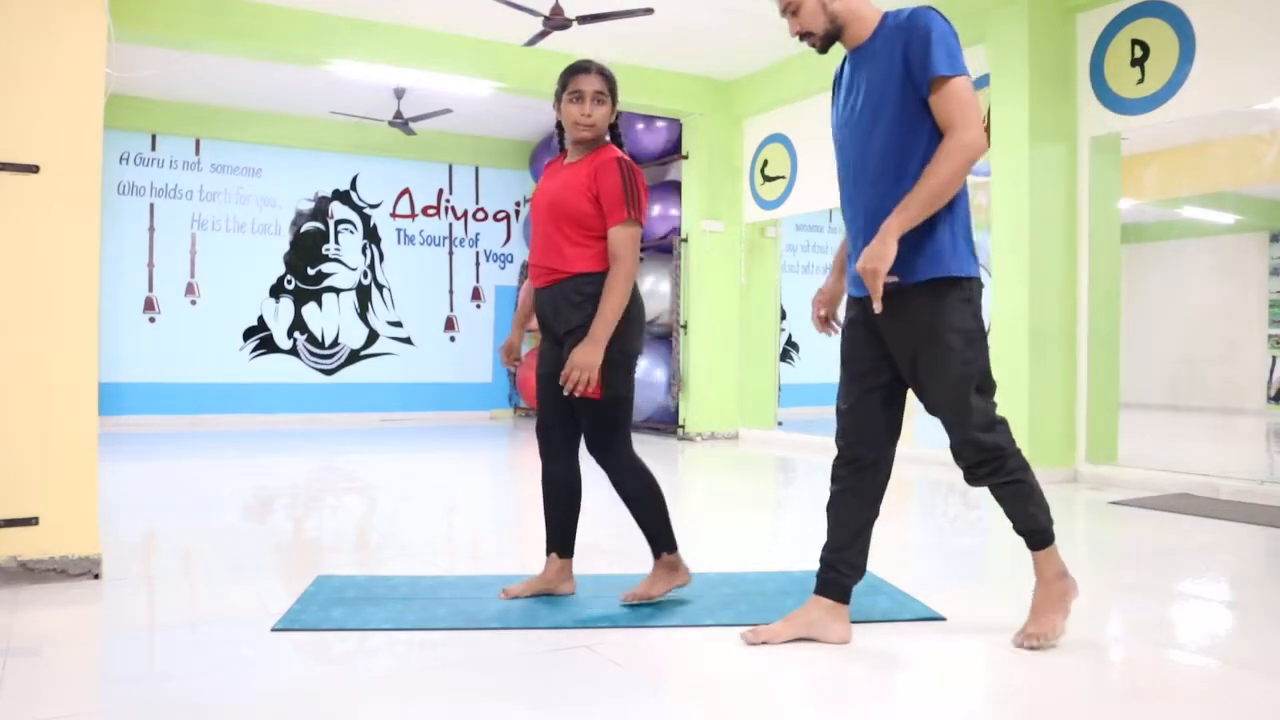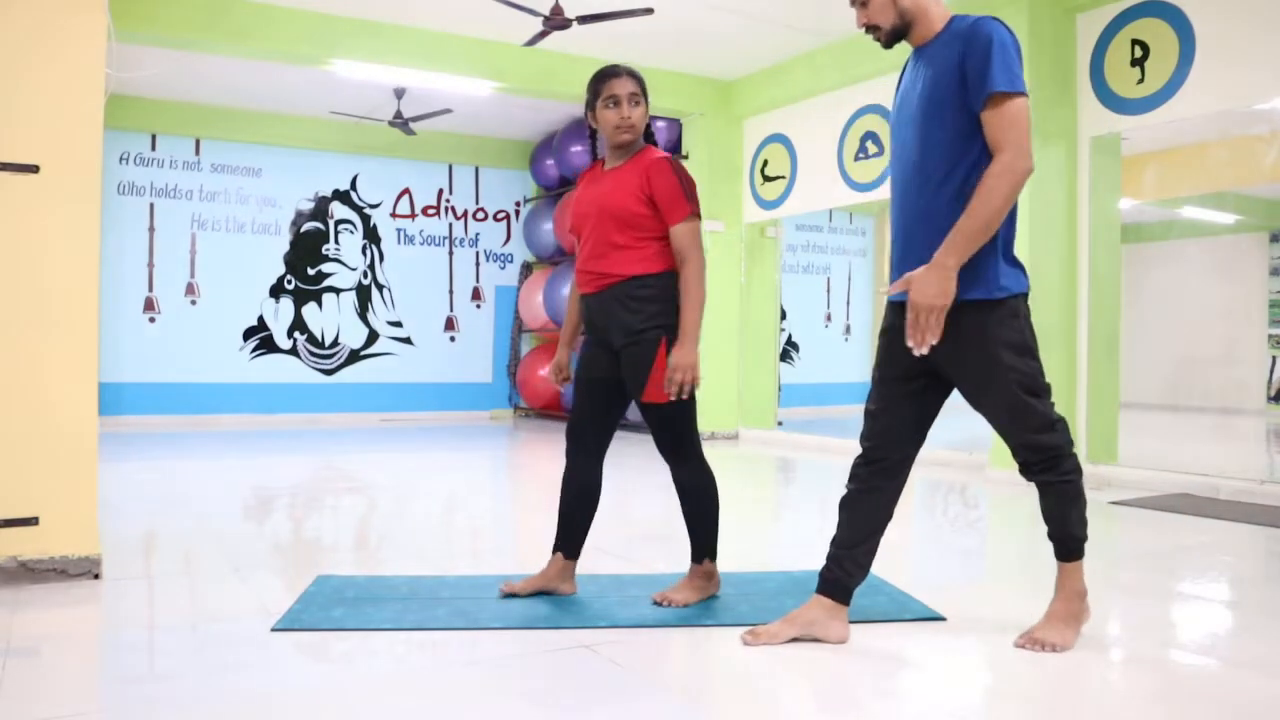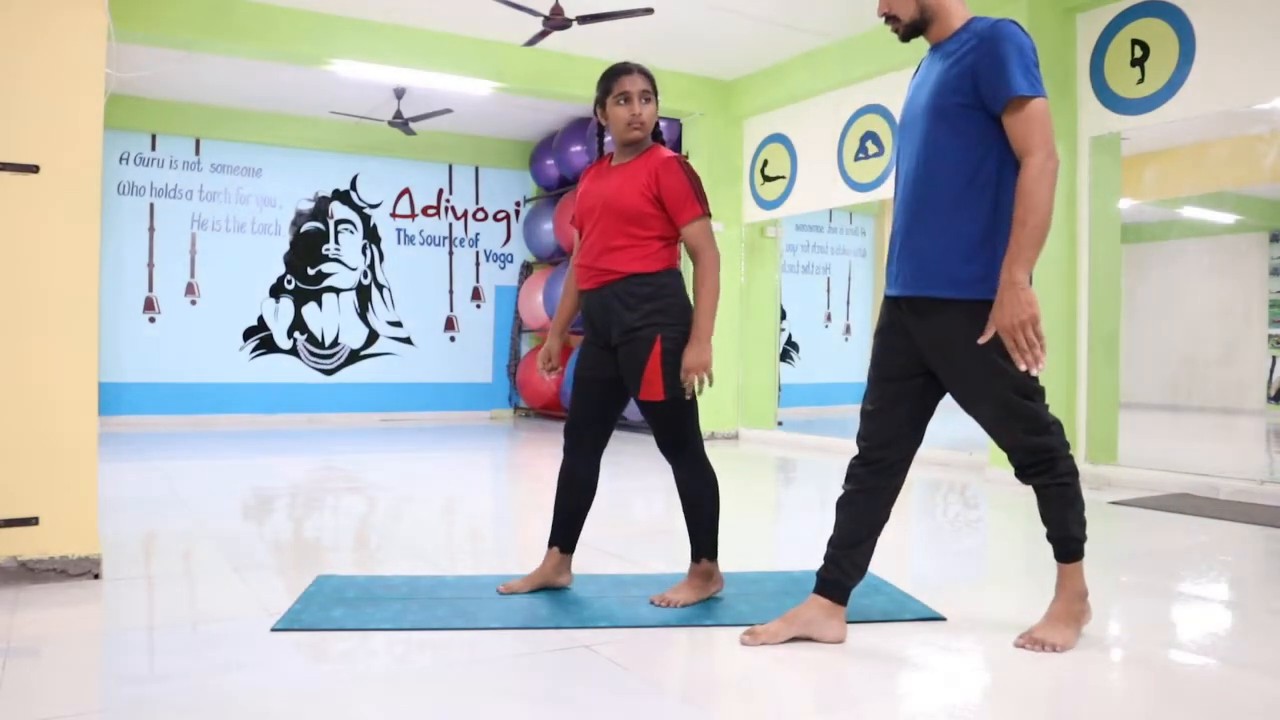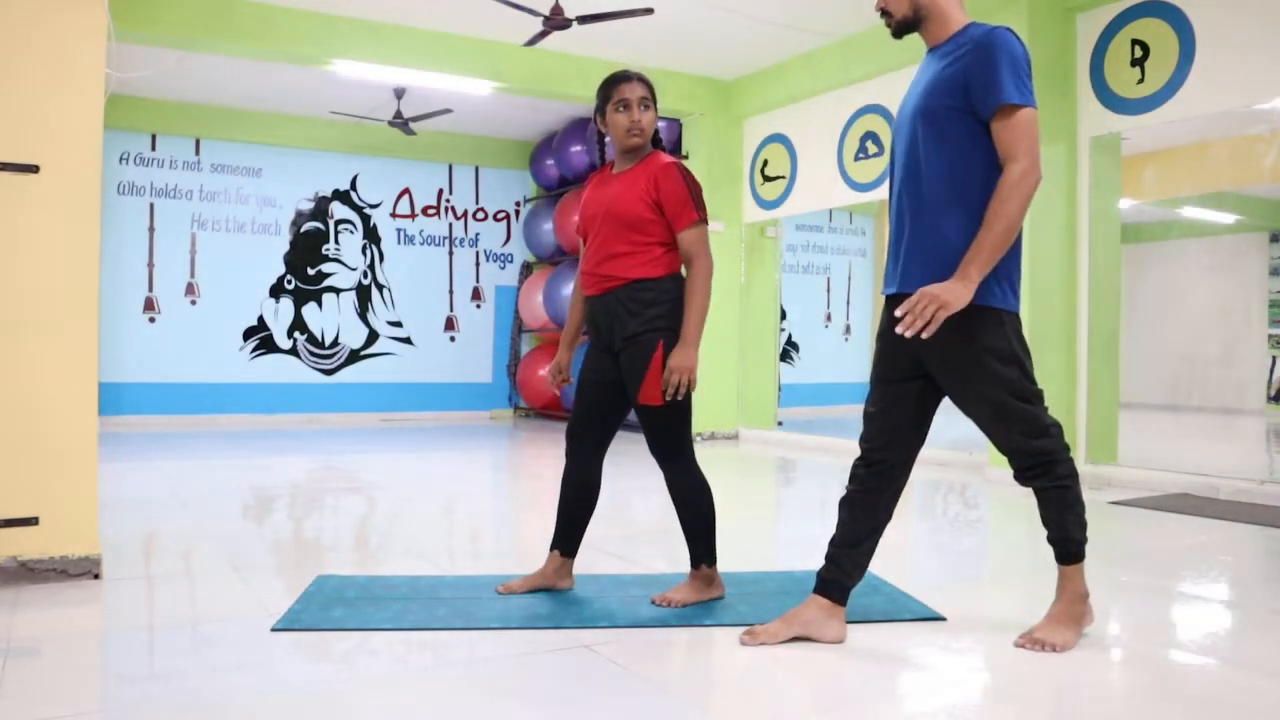
dt=0.5s
person 1, frame 1
right shoulder: (845, 74)
left elbow: (967, 138)
left wrist: (889, 237)
right wrist: (836, 277)
left hip: (932, 280)
right hip: (874, 293)
left knee: (975, 436)
right knee: (858, 448)
left ankle: (1051, 573)
right ankle: (830, 604)
person 1, frame 2
right shoulder: (913, 68)
left elbow: (1013, 161)
left wrist: (945, 267)
left hip: (980, 296)
right hip: (913, 299)
left knee: (1039, 443)
right knee: (881, 451)
left ankle: (1071, 593)
right ankle: (830, 604)
person 1, frame 3
right shoulder: (929, 66)
left elbow: (1039, 162)
left wrist: (1015, 281)
left hip: (974, 300)
right hip: (907, 299)
left knee: (1035, 446)
right knee: (877, 453)
left ankle: (1071, 594)
right ankle: (827, 604)
person 1, frame 4
right shoulder: (931, 67)
left elbow: (1022, 171)
left wrist: (964, 279)
left hip: (970, 304)
right hip: (909, 301)
left knee: (1034, 448)
right knee: (879, 456)
left ankle: (1073, 596)
right ankle: (827, 605)
person 2, frame 1
left shoulder: (615, 168)
right shoulder: (551, 171)
left elbow: (623, 263)
left wrist: (596, 343)
right wrist: (520, 326)
left hip: (601, 315)
right hip: (557, 319)
left knee: (609, 446)
right knee: (554, 445)
left ankle: (668, 563)
right ankle: (558, 569)
person 2, frame 2
left shoulder: (660, 169)
right shoulder: (588, 182)
left elbow: (690, 259)
left wrist: (687, 341)
right wrist: (565, 341)
left hip: (651, 317)
right hip: (603, 325)
left knee: (678, 446)
right knee: (582, 444)
left ankle: (703, 572)
right ankle: (561, 568)
person 2, frame 3
left shoulder: (668, 167)
right shoulder: (592, 177)
left elbow: (705, 255)
left wrist: (701, 338)
right wrist: (556, 332)
left hip: (652, 315)
right hip: (601, 322)
left knee: (680, 444)
right knee: (580, 439)
left ankle: (704, 571)
right ankle: (557, 562)
person 2, frame 4
left shoulder: (668, 174)
right shoulder: (595, 185)
left elbow: (699, 262)
left wrist: (688, 345)
right wrist: (566, 344)
left hip: (654, 321)
right hip: (607, 328)
left knee: (671, 450)
right knee: (582, 443)
left ankle: (705, 576)
right ankle: (558, 565)
